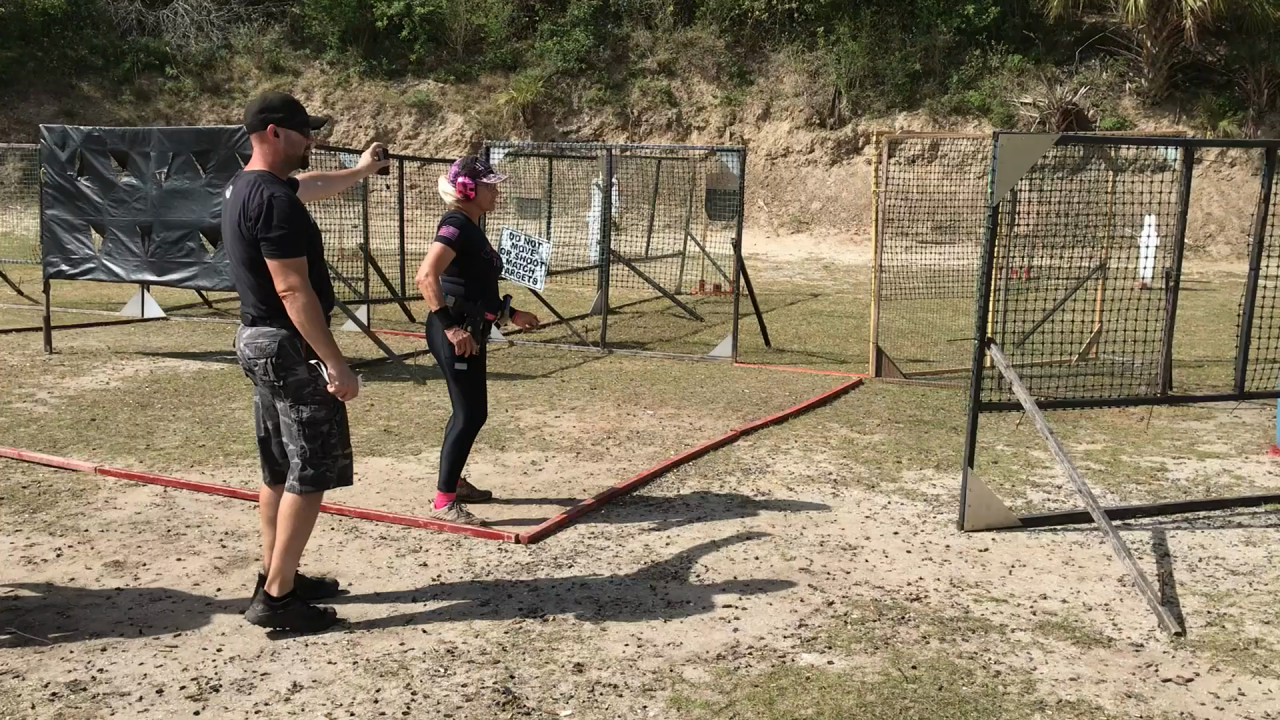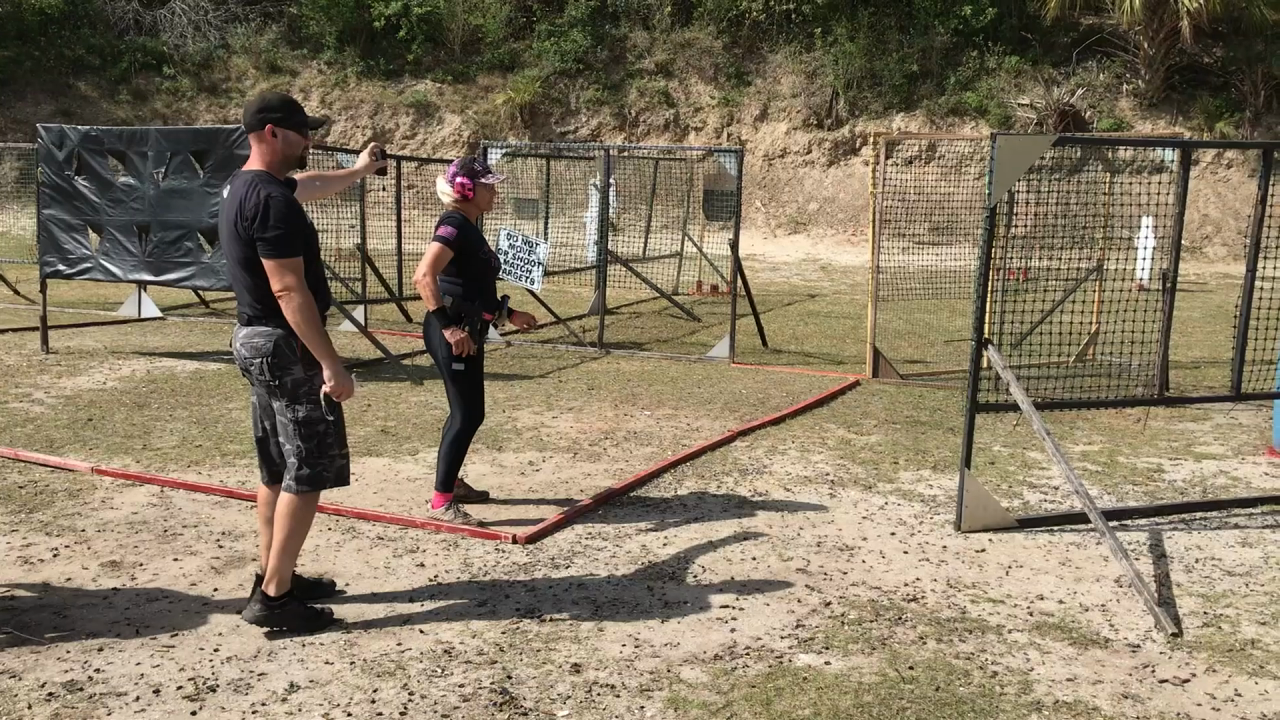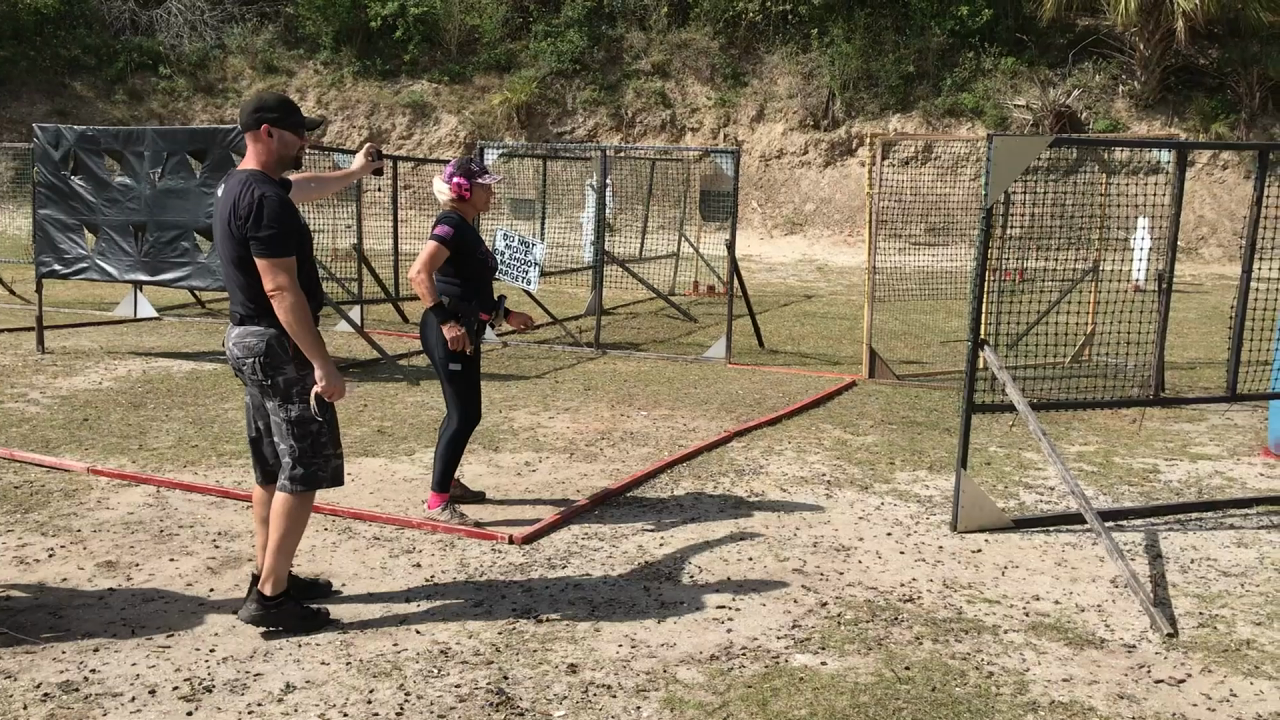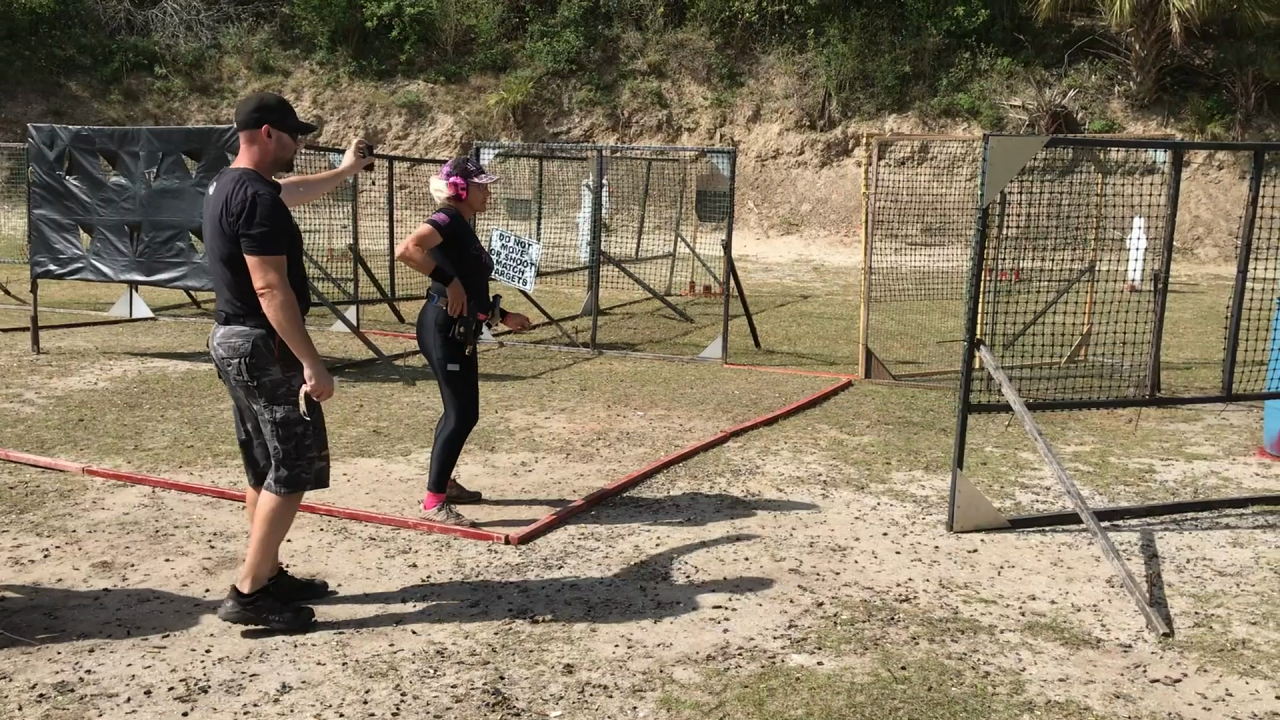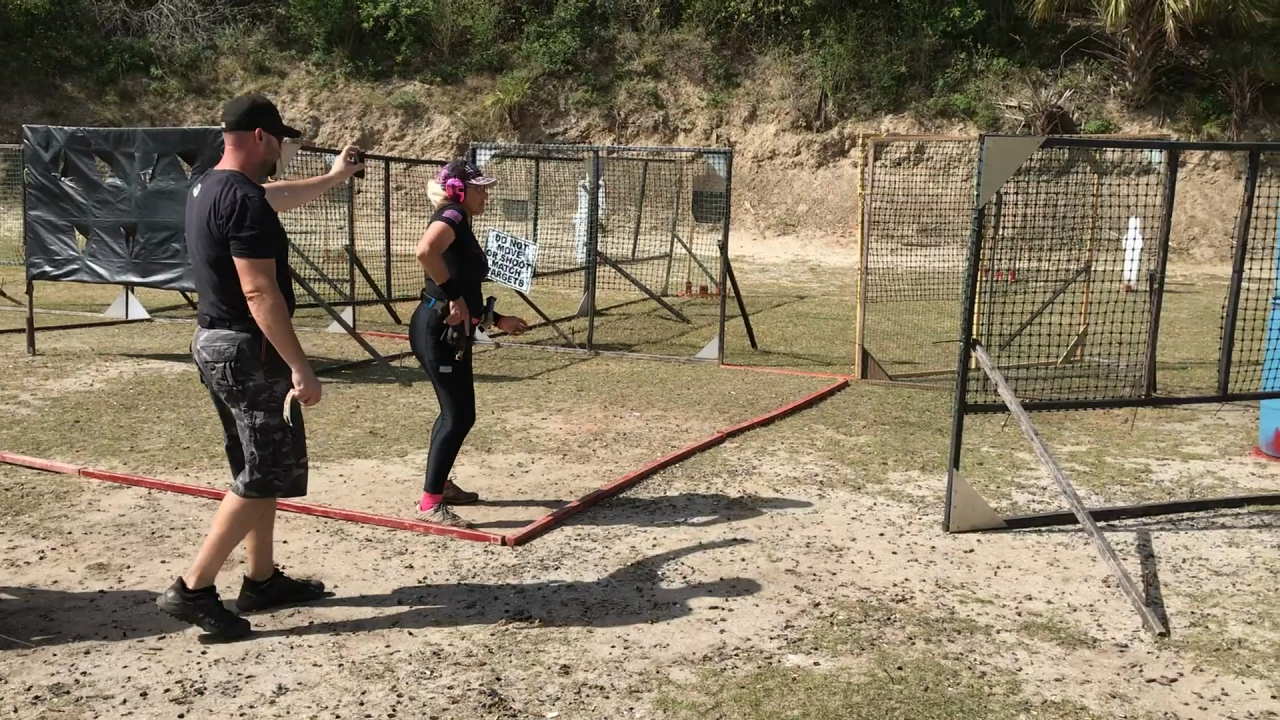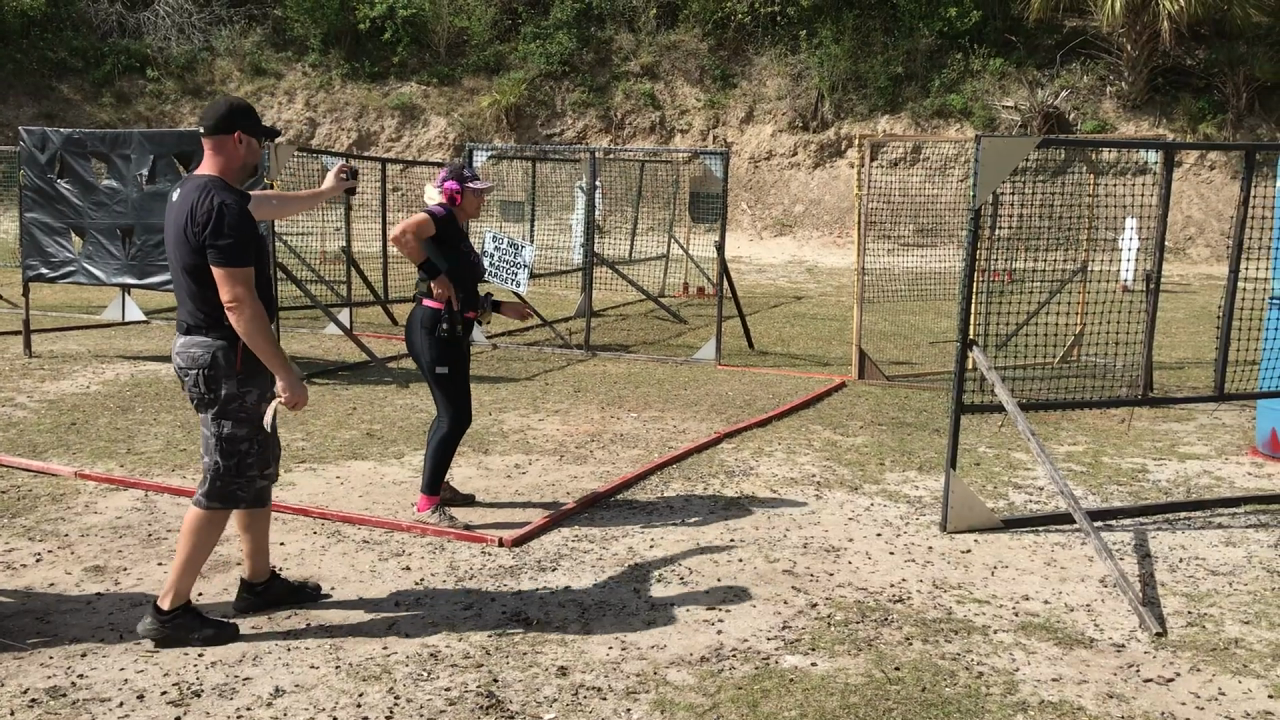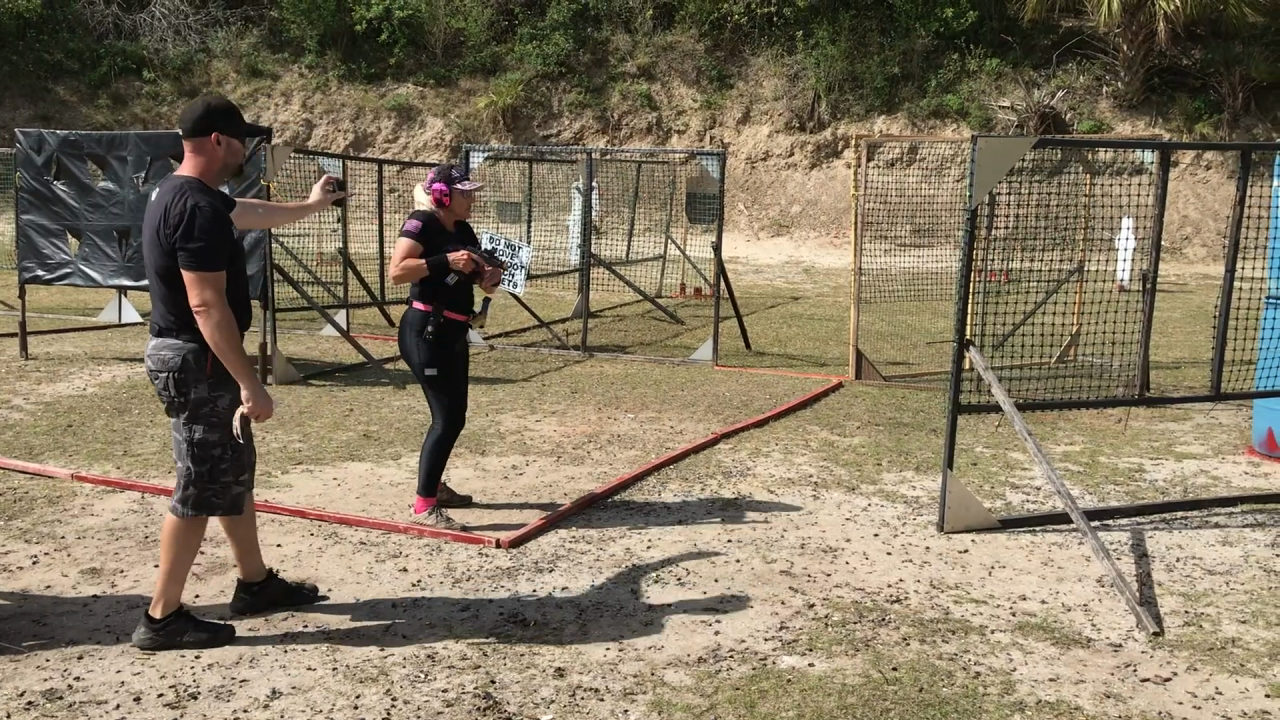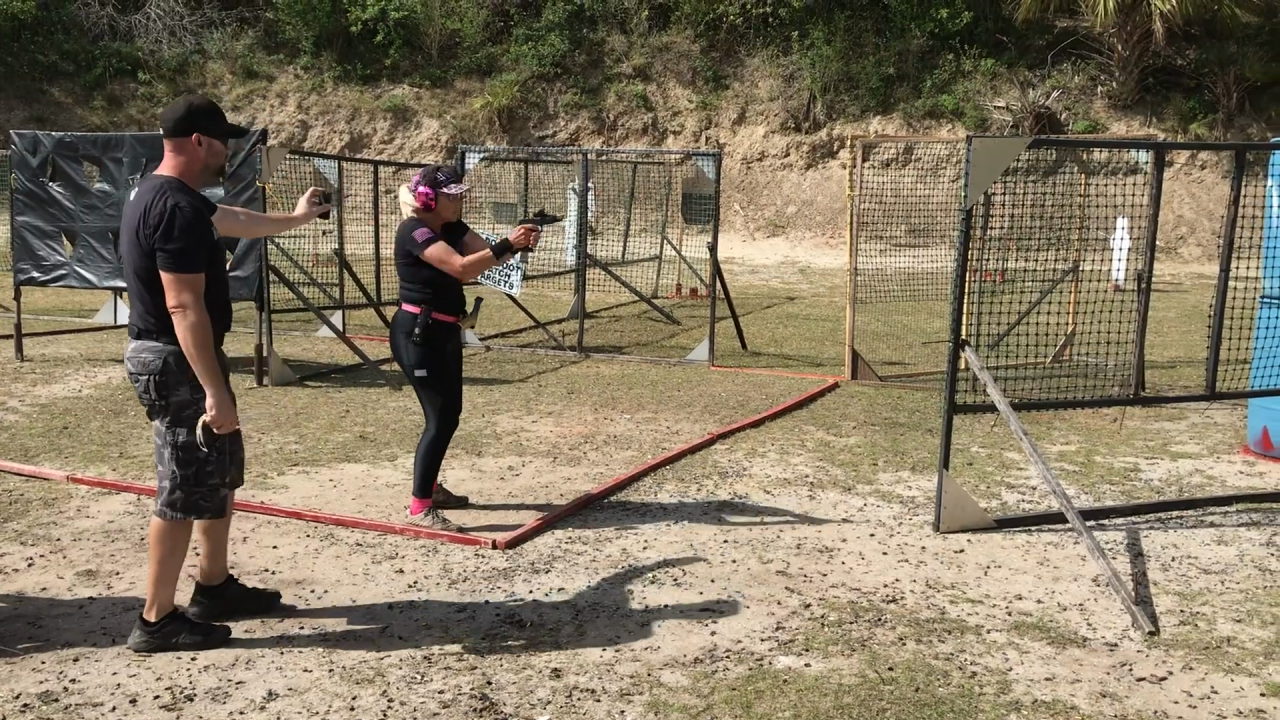
dt=0.2s
person 1, frame 1
left shoulder: (247, 185)
right shoulder: (273, 201)
left elbow: (309, 186)
right elbow: (294, 291)
left wrist: (361, 170)
right wrist: (335, 363)
left hip: (259, 340)
right hip: (288, 347)
left knee: (281, 470)
right knee: (311, 471)
left ankle: (277, 577)
right ankle: (276, 597)
person 1, frame 2
left shoulder: (245, 184)
right shoulder: (271, 200)
left elbow: (308, 185)
right elbow: (290, 291)
left wrist: (359, 170)
right wrist: (331, 364)
left hip: (256, 341)
right hip: (284, 346)
left knee: (279, 469)
right knee: (309, 470)
left ankle: (274, 577)
right ankle: (274, 596)
person 1, frame 3
left shoulder: (240, 184)
right shoulder: (264, 200)
left elbow: (303, 187)
right elbow: (282, 291)
left wrist: (353, 172)
right wrist: (322, 364)
left hip: (250, 342)
right hip: (276, 346)
left knee: (275, 469)
right knee: (306, 469)
left ankle: (270, 578)
right ankle: (270, 596)
person 1, frame 4
left shoulder: (228, 184)
right shoulder: (256, 197)
left elbow: (291, 191)
right elbow: (272, 290)
left wrist: (345, 171)
right wrist: (312, 364)
left hip: (233, 341)
right hip: (263, 347)
left knee: (269, 467)
right knee: (293, 469)
left ankle: (266, 576)
right ankle: (248, 591)
person 1, frame 5
left shoulder: (210, 186)
right shoulder: (244, 200)
left elbow: (278, 196)
right elbow: (260, 293)
left wrist: (333, 178)
right wrist: (300, 367)
left hip: (218, 343)
right hip: (247, 350)
left knee: (263, 467)
right knee: (265, 475)
left ankle: (262, 579)
right ankle: (192, 588)
person 1, frame 6
left shoulder: (194, 191)
right shoulder: (222, 208)
left elbow: (262, 204)
right elbow: (239, 303)
left wrist: (322, 192)
right wrist: (285, 373)
left hip: (207, 352)
right hip: (225, 359)
left knee: (254, 470)
right knee: (225, 485)
left ankle: (259, 581)
right ankle: (169, 610)
person 1, frame 7
left shoulder: (179, 191)
right shoulder: (197, 208)
left elbow: (247, 213)
right elbow: (208, 307)
left wrist: (307, 205)
right wrist: (249, 384)
left hip: (188, 357)
right hip: (196, 361)
left knee: (233, 473)
right knee: (201, 488)
left ankle: (255, 582)
right ankle: (162, 618)
person 1, frame 8
left shoulder: (158, 193)
right shoulder: (177, 208)
left elbow: (231, 219)
right elbow: (185, 309)
left wrist: (294, 219)
right wrist: (216, 391)
left hip: (170, 358)
right hip: (176, 364)
left knee: (217, 475)
right knee: (186, 490)
left ankle: (214, 586)
right ankle: (156, 620)
person 2, frame 1
left shoulder: (471, 227)
right shoulder: (455, 225)
right elbow: (425, 277)
left wrist: (509, 314)
right wrist: (449, 327)
left hip: (470, 330)
right hip: (456, 334)
left knee: (468, 411)
right knee: (471, 414)
left ankle: (454, 482)
right ankle: (443, 501)
person 2, frame 2
left shoulder: (469, 227)
right shoulder: (454, 225)
right elbow: (423, 276)
left wrist: (508, 314)
right wrist: (448, 326)
left hip: (468, 330)
right hip: (454, 333)
left knee: (466, 411)
right knee: (468, 414)
left ankle: (451, 483)
right ankle: (440, 501)
person 2, frame 3
left shoulder: (466, 228)
right shoulder: (450, 225)
right elbow: (419, 275)
left wrist: (505, 314)
right wrist: (447, 321)
left hip: (466, 330)
right hip: (450, 332)
left knee: (464, 412)
right knee: (464, 415)
left ankle: (448, 482)
right ankle: (436, 501)
person 2, frame 4
left shoulder: (463, 226)
right shoulder: (447, 218)
right elbow: (406, 249)
left wrist: (503, 316)
right wrist: (447, 279)
left hip: (457, 329)
right hip: (444, 329)
left knee: (459, 411)
right knee: (462, 414)
left ankle: (443, 483)
right ankle: (432, 502)
person 2, frame 5
left shoulder: (462, 229)
right shoulder: (450, 217)
right elbow: (425, 251)
left wrist: (498, 320)
right wrist: (453, 297)
left hip: (453, 332)
right hip: (437, 331)
left knee: (455, 412)
right knee: (460, 416)
left ankle: (440, 485)
right ankle: (429, 503)
person 2, frame 6
left shoulder: (459, 231)
right shoulder: (441, 219)
right elbow: (399, 234)
left wrist: (502, 307)
right wrist: (434, 274)
left hip: (453, 330)
right hip: (434, 329)
left knee: (454, 412)
right knee: (454, 416)
left ankle: (438, 484)
right ankle: (428, 504)
person 2, frame 7
left shoulder: (462, 229)
right shoulder: (422, 224)
left elbow: (485, 283)
right elbow: (398, 272)
left wrist: (488, 273)
right wrist: (448, 261)
left hip: (454, 333)
right hip: (426, 332)
left knee: (453, 414)
right knee: (447, 419)
left ankle: (433, 487)
right ankle: (422, 506)
person 2, frame 8
left shoulder: (450, 225)
right shoulder: (415, 232)
left elbow: (484, 248)
right elbow: (462, 267)
left wrist: (518, 241)
right wrist: (507, 245)
left hip: (444, 333)
right hip: (417, 335)
left knee: (448, 414)
right knee: (441, 419)
left ankle: (429, 488)
right ankle: (418, 507)
